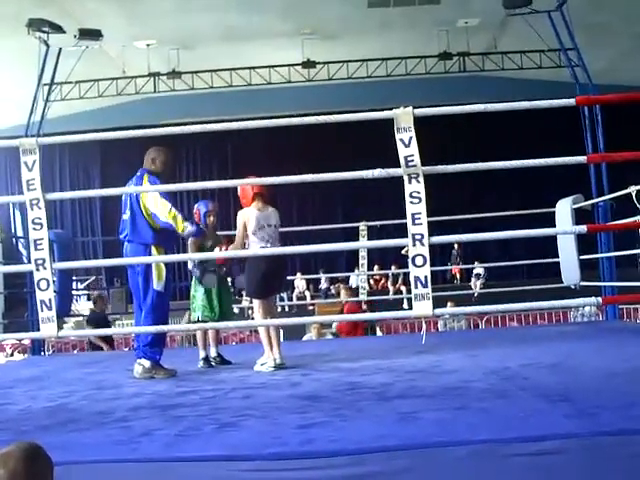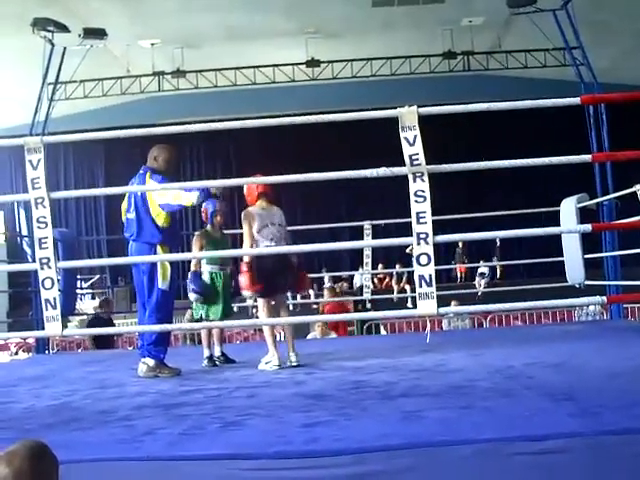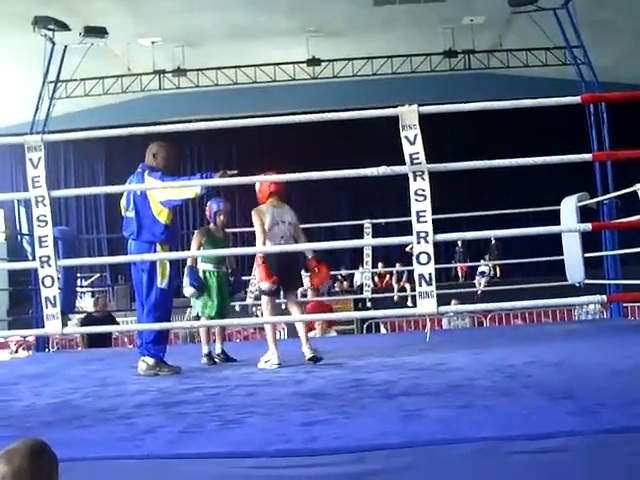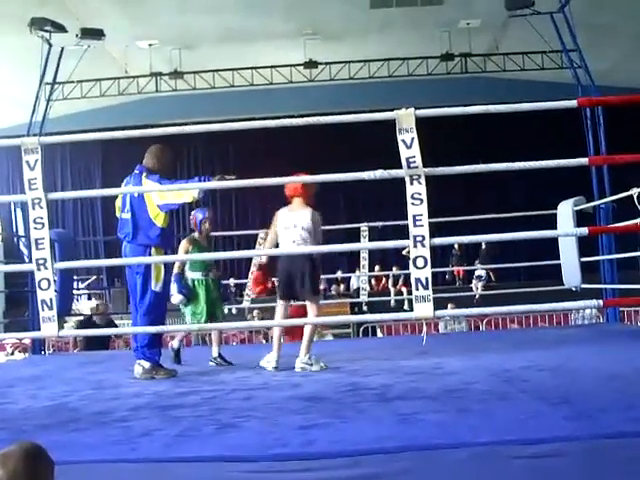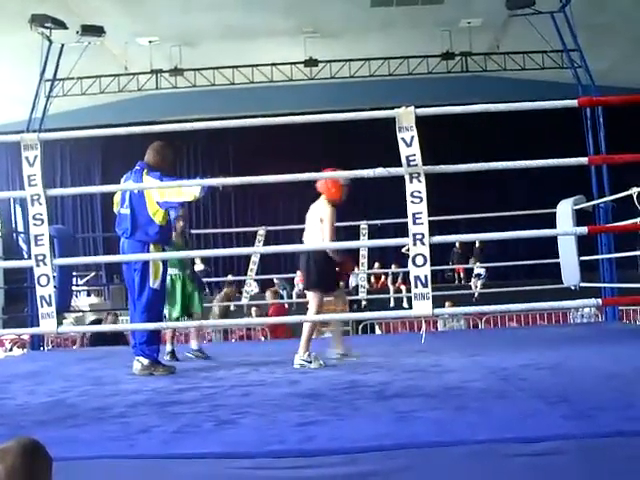
dt=0.3s
person 1, frame 1
left shoulder: (133, 184)
right shoulder: (150, 183)
right elbow: (166, 214)
right wrist: (193, 230)
left hip: (133, 248)
right hip: (149, 251)
left knee: (143, 308)
right knee: (155, 308)
left ankle: (143, 359)
right ankle: (148, 361)
person 1, frame 2
left shoulder: (136, 182)
right shoulder: (153, 182)
left elbow: (125, 212)
right elbow: (178, 193)
right wrist: (207, 189)
left hip: (138, 248)
right hip: (153, 250)
left knee: (147, 306)
right knee: (158, 307)
left ankle: (146, 358)
right ankle: (152, 361)
person 1, frame 3
left shoulder: (134, 180)
right shoulder: (153, 180)
left elbow: (125, 207)
right elbow: (183, 185)
right wrist: (213, 178)
left hip: (137, 246)
right hip: (153, 248)
left knee: (146, 305)
right knee: (157, 305)
left ankle: (147, 356)
right ankle: (152, 358)
person 1, frame 4
left shoulder: (129, 182)
right shoulder: (151, 183)
left elbow: (119, 208)
right elbow: (181, 189)
right wrist: (209, 182)
left hip: (131, 248)
right hip: (148, 251)
left knee: (141, 307)
right knee: (151, 307)
left ankle: (142, 360)
right ankle: (148, 362)
person 1, frame 5
left shoulder: (129, 178)
right shoulder: (152, 180)
left elbow: (117, 204)
right elbow: (184, 188)
left hip: (129, 245)
right hip: (146, 247)
left knee: (138, 304)
right knee: (149, 304)
left ankle: (141, 356)
right ankle: (146, 358)
person 2, frame 1
left shoulder: (244, 214)
right shoulder: (274, 212)
left elbow: (239, 245)
right elbow: (275, 239)
left hip: (258, 262)
right hip: (276, 260)
left knee: (260, 311)
right knee: (271, 309)
left ankle: (269, 357)
right ankle: (277, 355)
person 2, frame 2
left shoulder: (249, 213)
right shoulder: (278, 212)
left elbow: (248, 242)
right elbow: (286, 241)
left wrist: (245, 267)
right wrist: (293, 265)
left hip: (263, 261)
right hip: (282, 260)
left knee: (264, 310)
right knee: (282, 307)
left ankle: (273, 356)
right ankle: (292, 353)
person 2, frame 3
left shoulder: (258, 211)
right shoulder: (289, 210)
left elbow: (261, 237)
right elbow: (300, 238)
left wrist: (260, 262)
right wrist: (313, 261)
left hip: (271, 258)
right hip: (290, 257)
left knee: (268, 307)
right knee: (293, 303)
left ankle: (273, 355)
right ankle: (307, 347)
person 2, frame 4
left shoulder: (280, 214)
right shoulder: (314, 215)
left elbow: (269, 243)
right elbow: (318, 245)
right wrist: (315, 264)
left hip: (285, 262)
right hip: (306, 262)
left knee: (281, 310)
right knee: (313, 310)
left ankle: (273, 356)
right ankle: (303, 357)
person 2, frame 5
left shoulder: (316, 207)
right shoulder: (327, 209)
left elbow: (307, 237)
right elbow: (328, 242)
right wrist: (341, 261)
left hip: (310, 256)
right hip: (318, 257)
left knee: (340, 300)
right knee: (315, 306)
left ankle: (339, 348)
right ankle: (303, 355)
person 3, frame 1
left shoulder: (218, 238)
right shoulder: (196, 237)
left elbow: (224, 259)
right elbow: (192, 261)
right wrist: (200, 272)
left hip: (219, 280)
right hip: (203, 281)
left knee: (216, 318)
right knee: (203, 319)
left ankle: (214, 354)
right ankle: (203, 356)
person 3, frame 2
left shoulder: (225, 237)
right shoulder: (201, 236)
right elbow: (195, 261)
left wrist: (233, 279)
right wrist: (193, 281)
left hip: (223, 279)
right hip: (208, 278)
left knee: (219, 317)
right knee: (207, 318)
left ankle: (218, 353)
right ankle: (207, 355)
person 3, frame 3
left shoulder: (227, 236)
right shoulder: (202, 233)
left elbow: (230, 258)
right elbow: (191, 257)
right wrist: (190, 277)
left hip: (221, 277)
right hip: (205, 276)
left knee: (222, 315)
right knee: (206, 315)
left ankle: (219, 351)
right ankle: (206, 352)
person 3, frame 4
left shoulder: (209, 244)
right shoulder: (187, 242)
right elbow: (178, 265)
left wrist: (218, 283)
right wrist: (177, 284)
left hip: (209, 284)
right hip: (193, 284)
left knee: (216, 319)
right knee: (194, 321)
left ankle: (216, 355)
right ankle: (175, 345)
person 3, frame 5
left shoulder: (185, 241)
left wrist: (195, 279)
left hip: (187, 279)
right hip: (172, 280)
left knee: (197, 312)
right knee: (173, 316)
left ankle: (195, 347)
right ankle: (169, 351)
